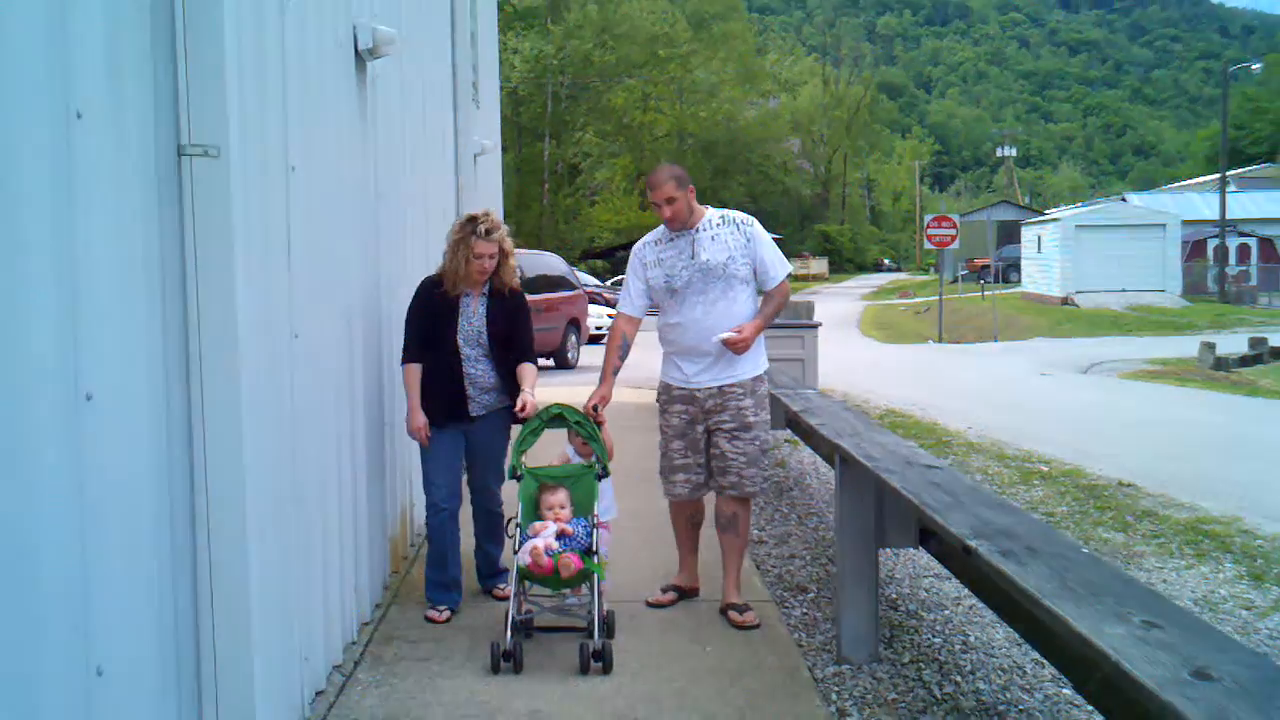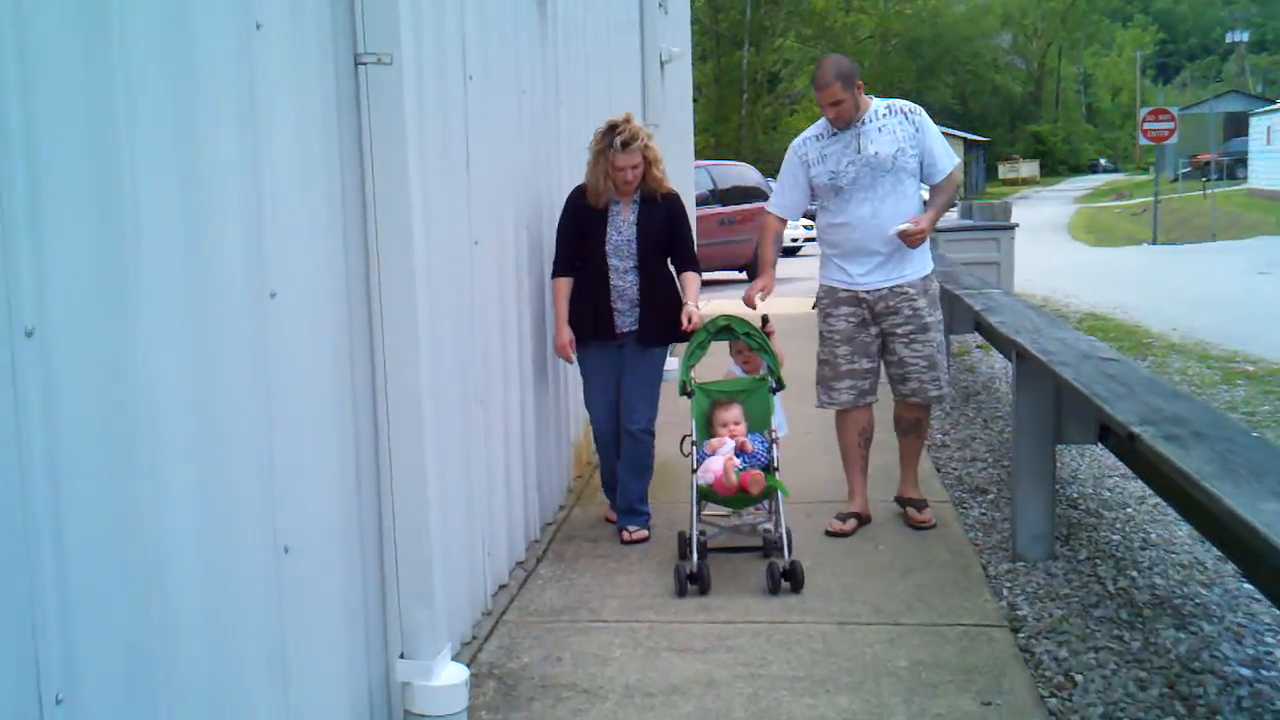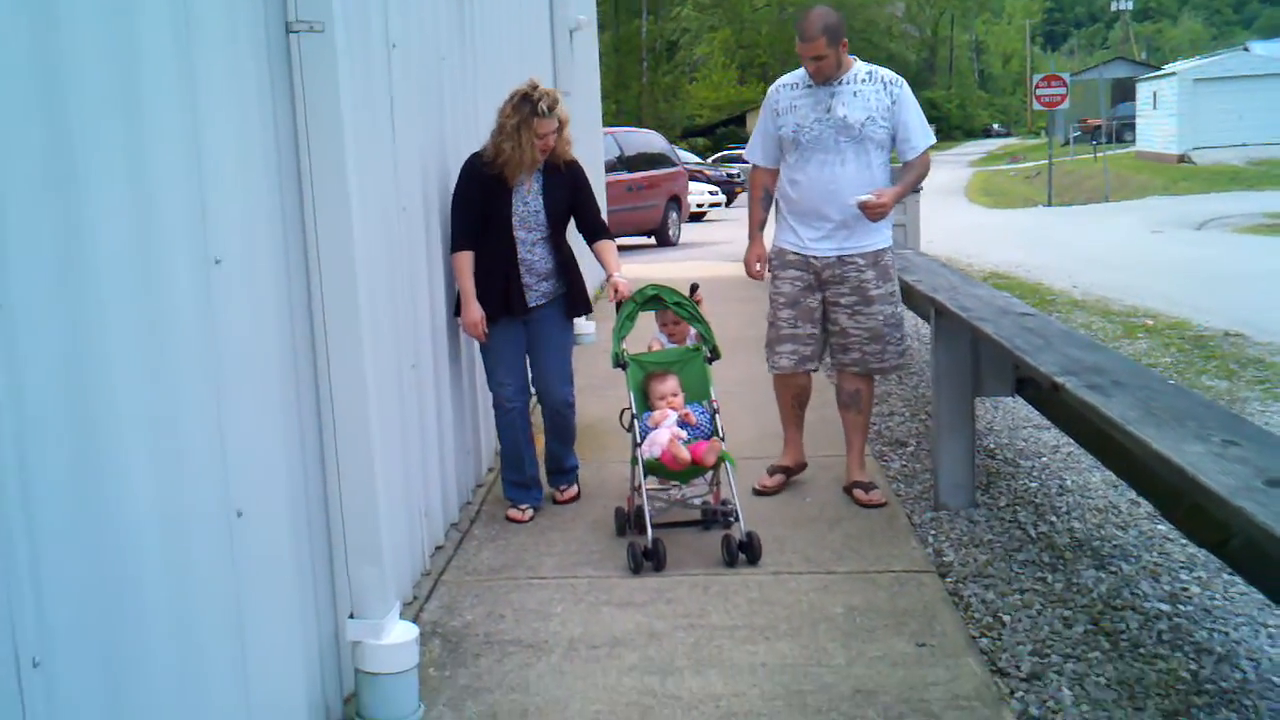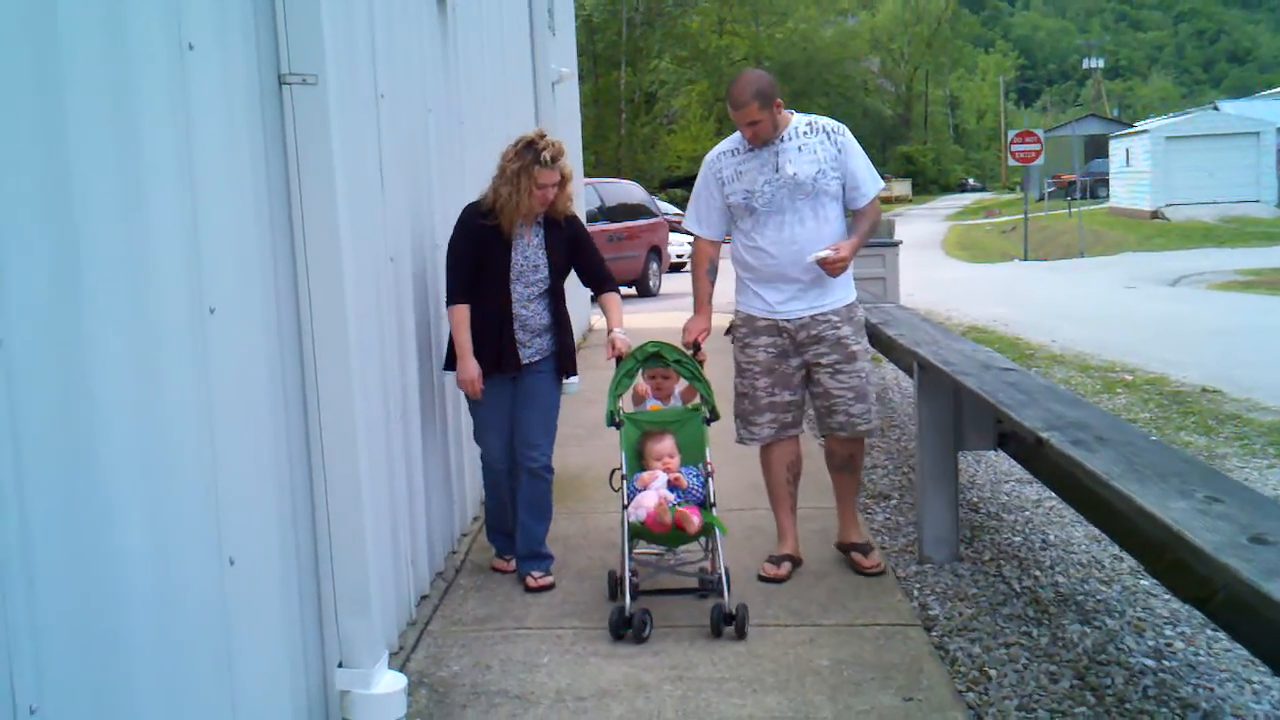
dt=1s
person 1, frame 1
left shoulder: (742, 227)
right shoulder: (645, 251)
left elbow: (779, 288)
right elbow: (626, 319)
left wrist: (755, 326)
right wrist: (606, 383)
left hip: (739, 382)
right hip: (679, 385)
left knee: (735, 488)
right knee: (681, 487)
left ankle: (732, 592)
right ankle: (686, 575)
person 1, frame 2
left shoulder: (909, 118)
right shoulder: (806, 147)
left elbow: (947, 179)
right elbow: (776, 215)
left wrist: (929, 218)
right wrist: (766, 271)
left hip: (909, 281)
right hip: (842, 289)
left knee: (918, 389)
right knee: (850, 396)
left ankle: (909, 487)
right ankle: (857, 500)
person 1, frame 3
left shoulder: (888, 88)
right shoulder: (781, 93)
left elbow: (919, 159)
right elbow: (764, 170)
left wrist: (895, 193)
right wrist: (756, 238)
left hip: (864, 251)
right hip: (795, 251)
left knee: (858, 363)
right knee: (788, 360)
left ankle: (856, 470)
right ankle: (791, 453)
person 1, frame 4
left shoulder: (832, 137)
right shoulder: (719, 162)
left elbow: (868, 206)
right elbow: (707, 241)
left wrist: (850, 245)
right wrist: (703, 313)
left hip: (832, 310)
right hip: (761, 318)
left knee: (848, 426)
right knee: (774, 430)
left ankle: (850, 531)
right ankle: (787, 542)
person 2, frame 1
left shoulder: (510, 297)
right shoulder: (433, 291)
left elbow: (524, 353)
right elbow: (413, 353)
left wrist: (526, 389)
right wrist: (415, 408)
left hip: (491, 412)
right hip: (442, 413)
left knee: (488, 497)
right knee: (441, 502)
left ankle: (493, 574)
right ankle: (442, 594)
person 2, frame 2
left shoulder: (665, 202)
right shoulder: (582, 201)
left elbow: (686, 261)
right elbow: (564, 266)
left wrist: (690, 302)
right wrist: (562, 324)
left hip: (648, 329)
right hip: (596, 328)
left knee: (638, 424)
right knee: (603, 419)
left ankle: (633, 513)
right ankle: (616, 496)
person 2, frame 3
left shoulder: (566, 170)
right shoulder: (480, 170)
left elbow: (594, 227)
right elbow: (463, 240)
left wrist: (614, 273)
right wrist: (469, 301)
left hip: (551, 299)
right hip: (497, 302)
left knee: (558, 395)
right knee: (509, 400)
left ankle: (564, 473)
right ankle: (522, 493)
person 2, frame 4
left shoulder: (564, 224)
right shoulder: (477, 221)
left elbow: (601, 280)
right elbow: (458, 293)
left wrist: (615, 328)
right wrist: (465, 356)
left hip: (542, 357)
right hip: (488, 358)
left knee: (535, 459)
right knee: (496, 458)
left ankle: (533, 558)
right ankle: (504, 544)
